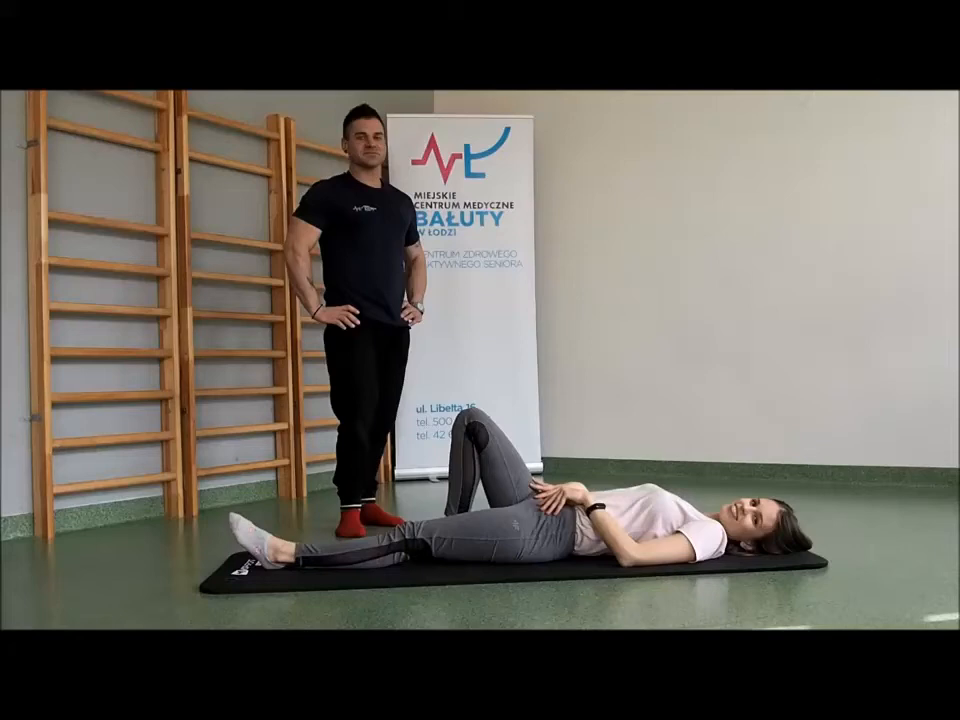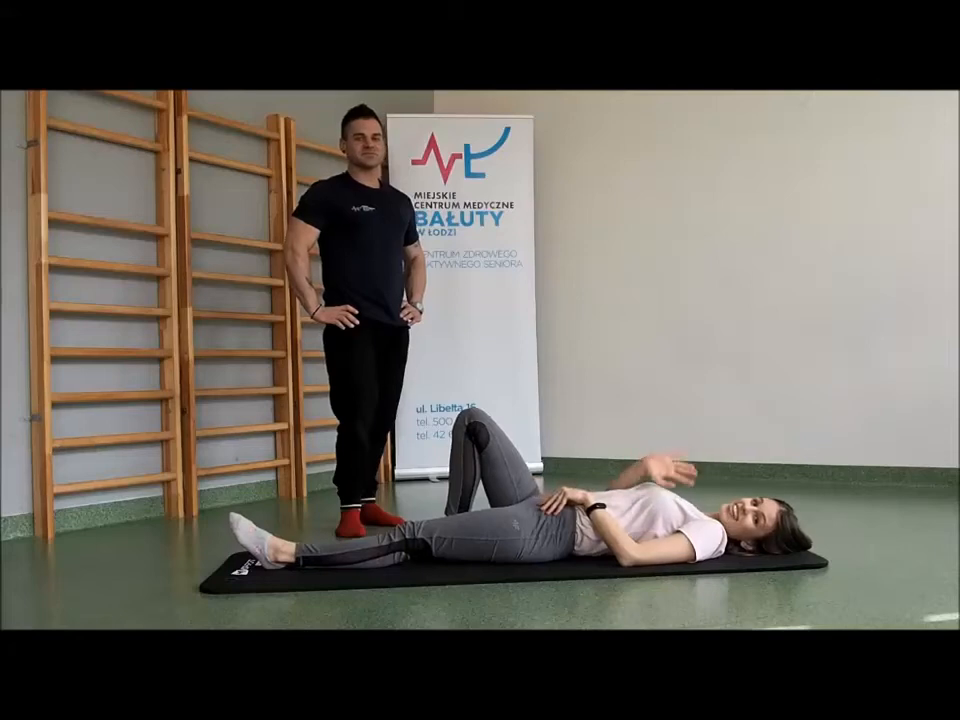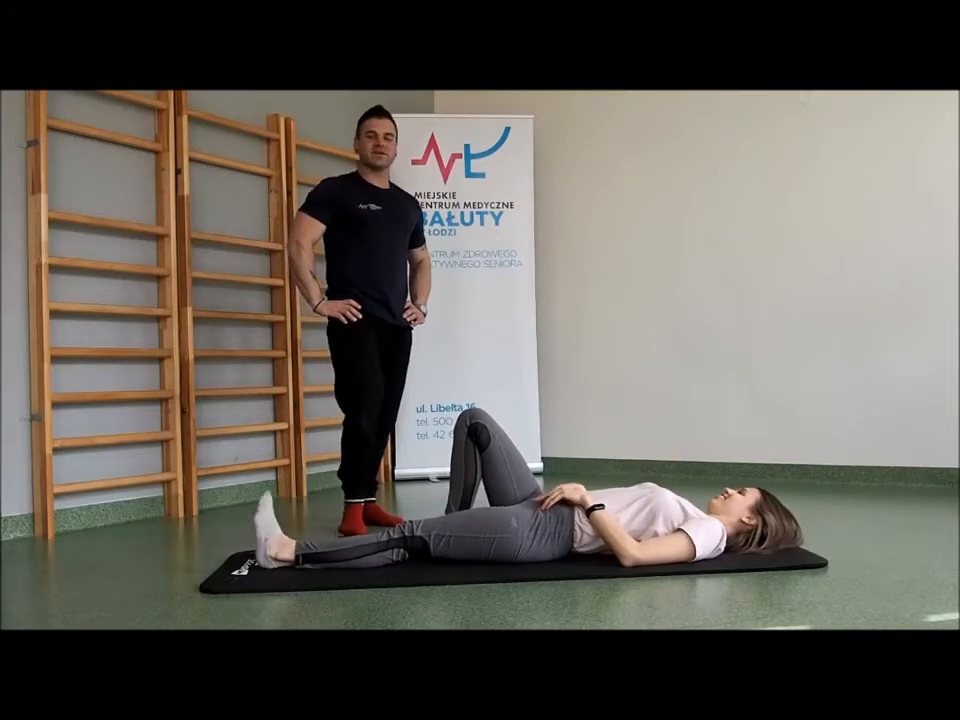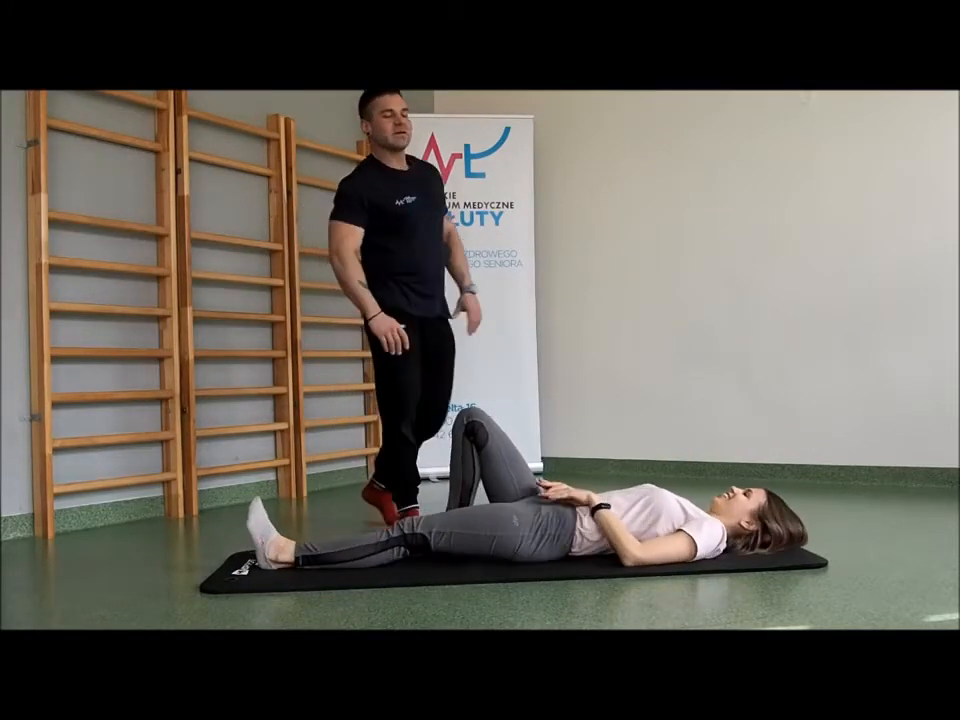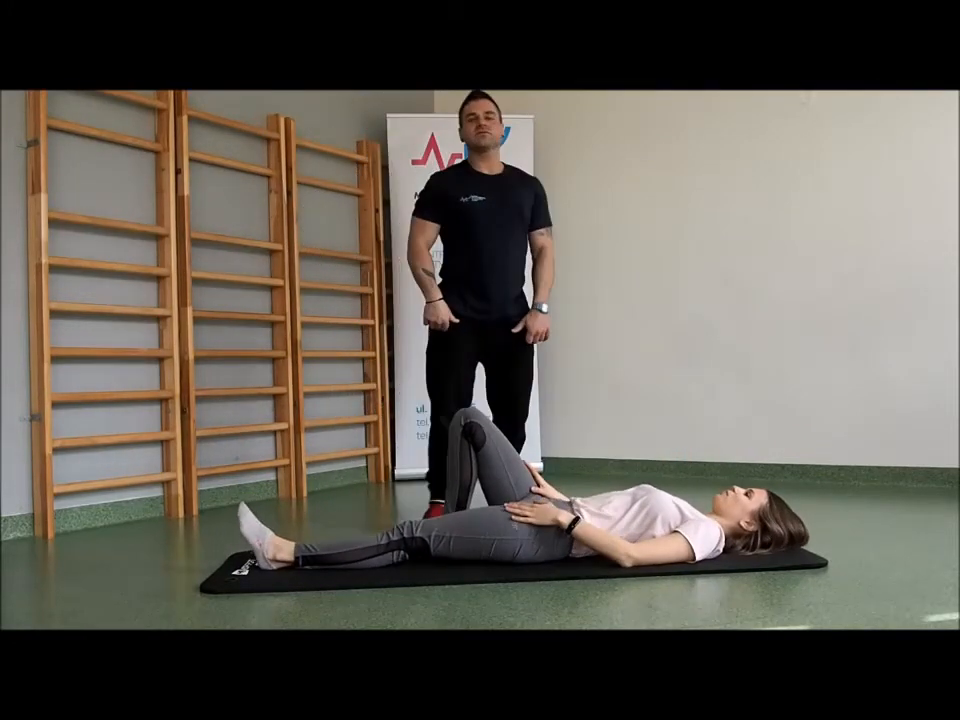
dt=1s
person 1, frame 1
left shoulder: (710, 539)
right shoulder: (694, 514)
left elbow: (630, 554)
left wrist: (587, 501)
right wrist: (573, 487)
left hip: (546, 535)
right hip: (547, 508)
left knee: (409, 537)
right knee: (472, 422)
left ankle: (287, 553)
right ankle: (452, 536)
person 1, frame 2
left shoulder: (710, 539)
right shoulder: (697, 516)
left elbow: (631, 554)
left wrist: (586, 500)
right wrist: (647, 468)
left hip: (546, 535)
right hip: (543, 507)
left knee: (410, 536)
right knee: (473, 422)
left ankle: (288, 553)
right ankle: (453, 535)
person 1, frame 3
left shoulder: (709, 537)
right shoulder: (690, 514)
left elbow: (633, 555)
left wrist: (587, 501)
right wrist: (578, 491)
left hip: (546, 534)
right hip: (545, 507)
left knee: (411, 536)
right knee: (473, 421)
left ankle: (289, 552)
right ankle: (454, 535)
person 1, frame 4
left shoulder: (710, 536)
right shoulder: (692, 515)
left elbow: (635, 554)
left wrist: (591, 500)
right wrist: (576, 491)
left hip: (547, 533)
right hip: (548, 508)
left knee: (409, 532)
right knee: (471, 421)
left ankle: (288, 553)
right ankle: (453, 536)
person 1, frame 5
left shoulder: (707, 537)
right shoulder: (691, 517)
left elbow: (629, 555)
left wrist: (563, 519)
right wrist: (556, 495)
left hip: (547, 536)
right hip: (553, 510)
left knee: (408, 537)
right knee: (468, 421)
left ankle: (287, 554)
right ankle: (450, 533)
person 2, frame 1
left shoulder: (400, 202)
right shoulder: (329, 193)
left elbow: (416, 257)
right elbow: (295, 250)
left wrist: (417, 303)
right wrist: (317, 308)
left hip: (395, 328)
right hip: (352, 327)
left knee: (383, 417)
right knee: (358, 416)
left ankle: (368, 500)
right ankle: (350, 509)
person 2, frame 2
left shoulder: (399, 201)
right shoulder: (327, 194)
left elbow: (415, 257)
right elbow: (294, 252)
left wrist: (416, 303)
right wrist: (316, 308)
left hip: (394, 327)
right hip: (351, 327)
left knee: (382, 418)
right knee: (358, 416)
left ankle: (367, 500)
right ankle: (350, 508)
person 2, frame 3
left shoulder: (408, 204)
right shoulder: (335, 191)
left elbow: (421, 260)
right elbow: (298, 245)
left wrist: (420, 304)
right wrist: (319, 301)
left hip: (397, 325)
right hip: (354, 320)
left knee: (385, 415)
right knee: (364, 408)
left ankle: (367, 500)
right ankle: (354, 506)
person 2, frame 4
left shoulder: (429, 175)
right shoulder: (359, 185)
left elbow: (448, 235)
right elbow: (342, 254)
left wrist: (467, 288)
right wrist: (374, 314)
left hip: (435, 314)
right hip: (394, 318)
left knee: (433, 410)
right knee: (402, 414)
left ankle: (383, 484)
right ankle: (407, 508)
person 2, frame 5
left shoulder: (528, 186)
right shoulder: (443, 184)
left elbow: (544, 250)
right elbow: (418, 246)
left wrist: (540, 308)
right wrist: (434, 299)
left hip: (512, 320)
right hip: (458, 319)
left knee: (512, 417)
right knee: (448, 413)
right ankle: (439, 499)
